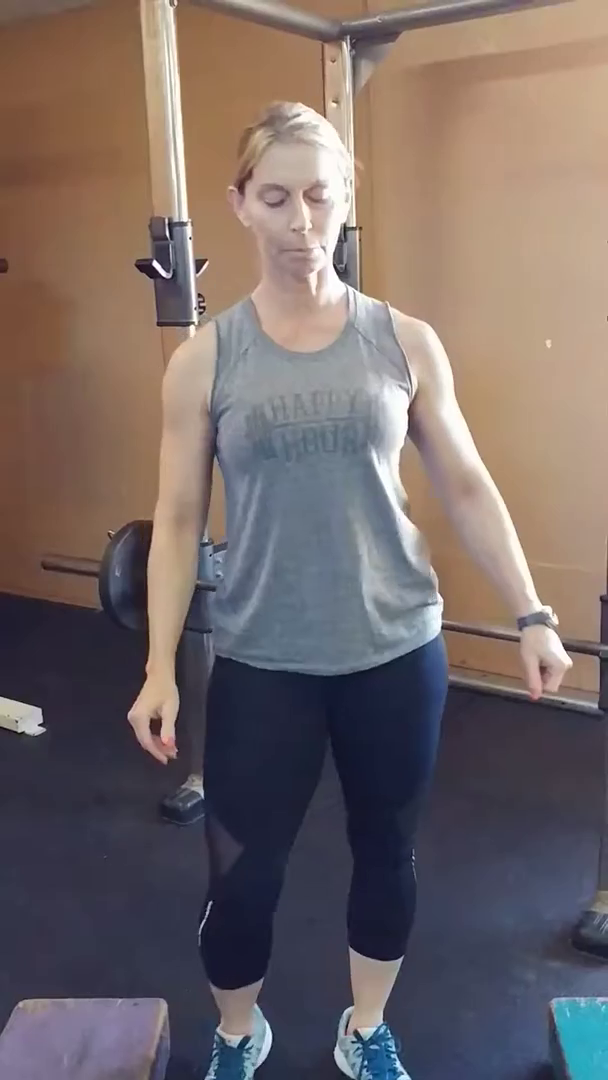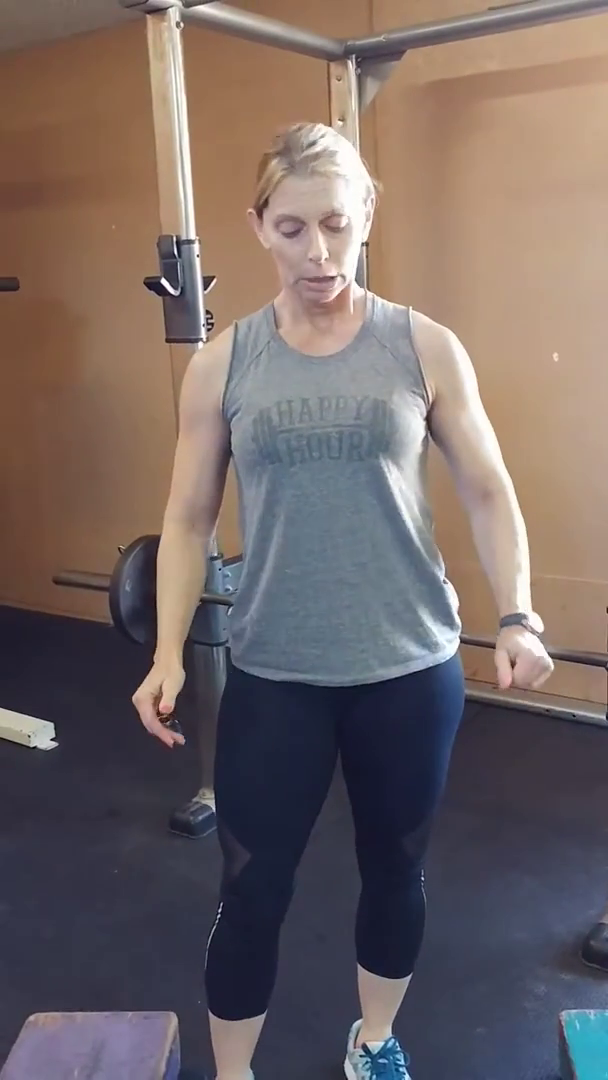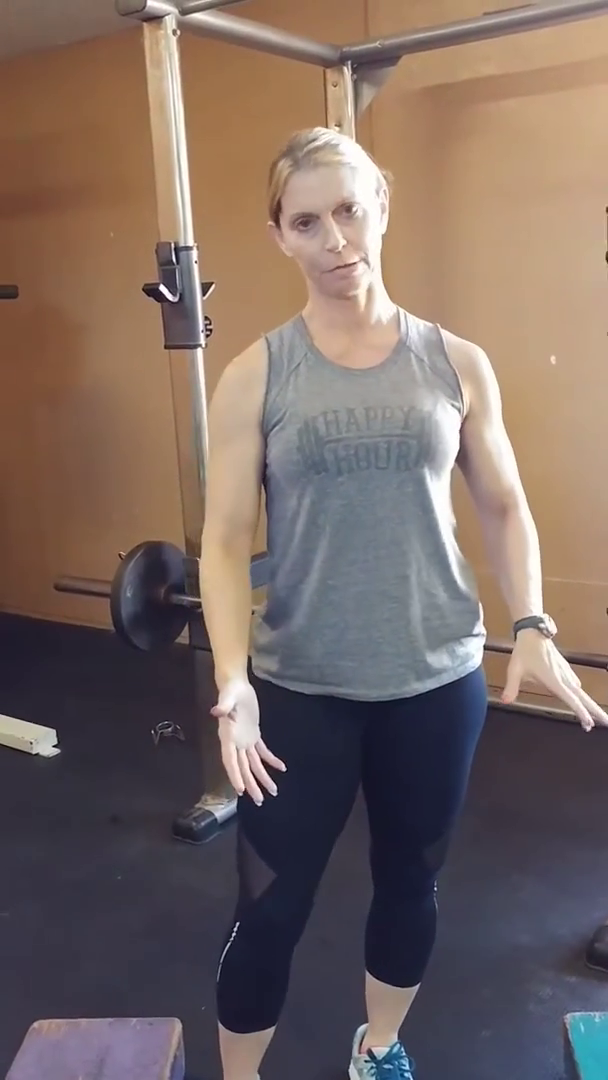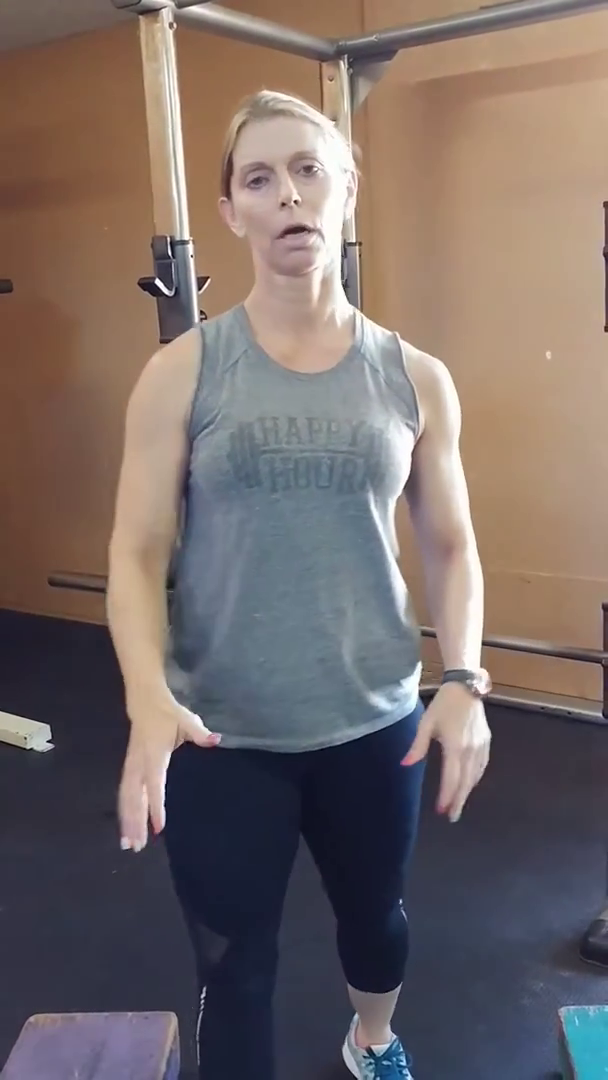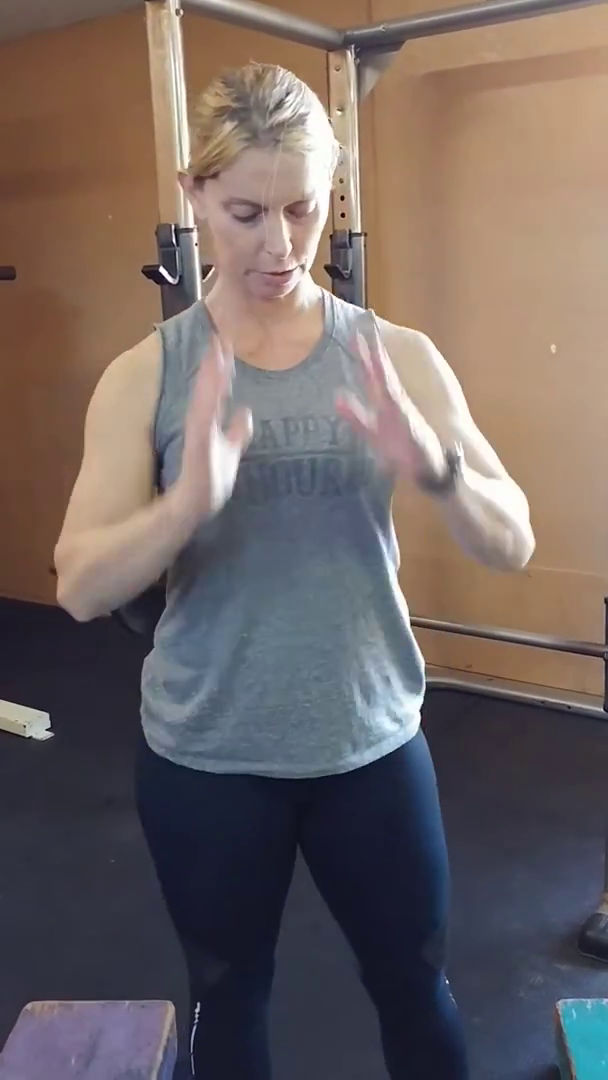
dt=1s
person 1, frame 1
left shoulder: (406, 342)
right shoulder: (204, 360)
left elbow: (467, 488)
right elbow: (177, 519)
left wrist: (530, 613)
right wrist: (161, 667)
left hip: (397, 653)
right hip: (261, 665)
left knee: (386, 851)
right knee: (241, 878)
person 1, frame 2
left shoulder: (425, 346)
right shoulder: (223, 362)
left elbow: (487, 492)
right elbow: (188, 518)
left wrist: (517, 615)
right wrist: (168, 652)
left hip: (410, 668)
right hip: (272, 676)
left knee: (395, 869)
right knee: (252, 892)
person 1, frame 3
left shoulder: (456, 364)
right shoulder: (255, 376)
left elbow: (504, 508)
right elbow: (225, 541)
right wrist: (231, 677)
left hip: (437, 680)
right hip: (300, 688)
left knee: (410, 883)
right knee: (269, 908)
person 1, frame 4
left shoulder: (415, 379)
right shoulder: (183, 372)
left elbow: (449, 546)
right elbow: (135, 555)
left wrist: (462, 679)
right wrist: (148, 700)
left hip: (375, 720)
right hip: (221, 735)
left knee: (375, 913)
right knee: (235, 972)
person 1, frame 5
left shoulder: (397, 357)
right shoulder: (146, 377)
left elbow: (516, 539)
right elbow: (79, 585)
left wrist: (431, 459)
right wrist: (189, 498)
left hip: (372, 746)
right hip: (205, 759)
left knee: (416, 993)
